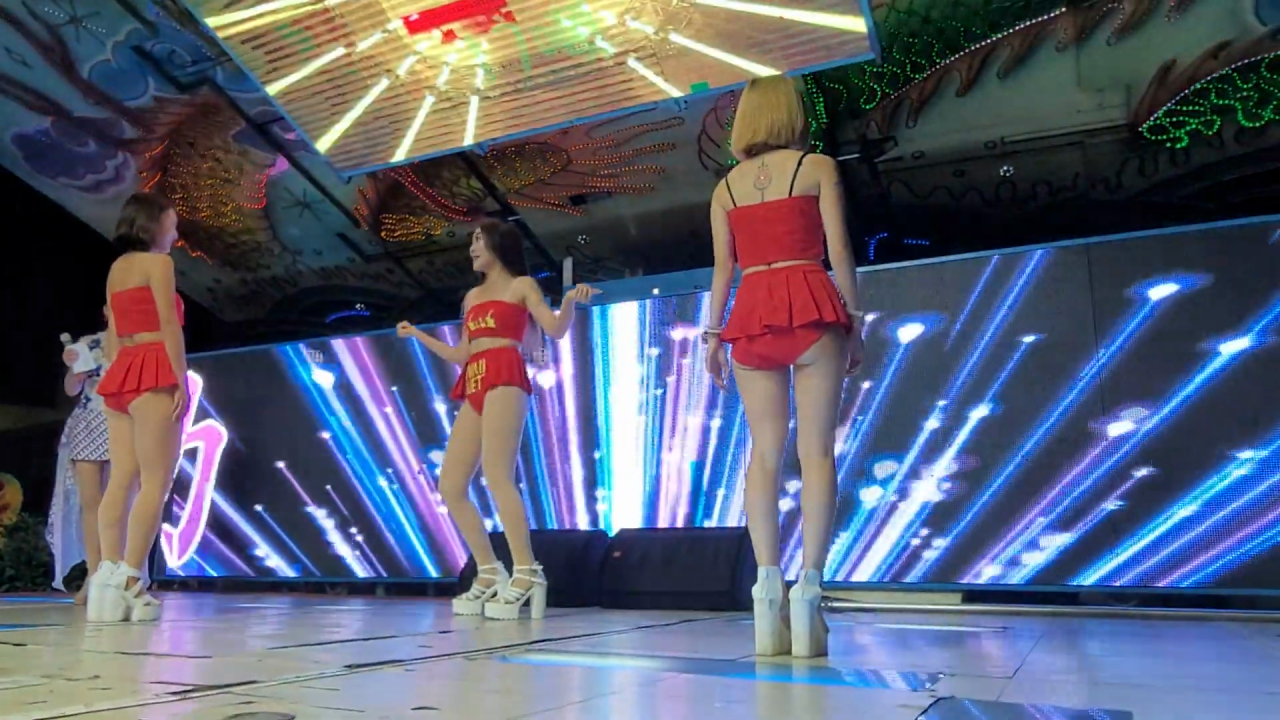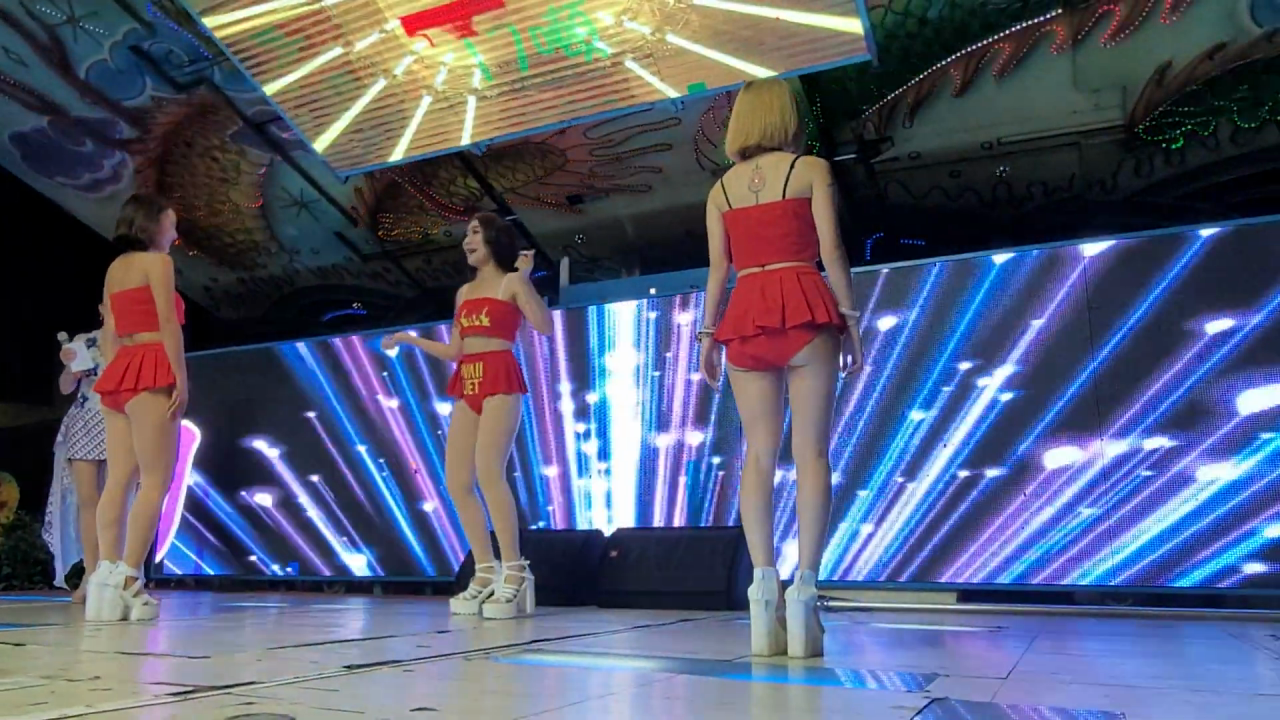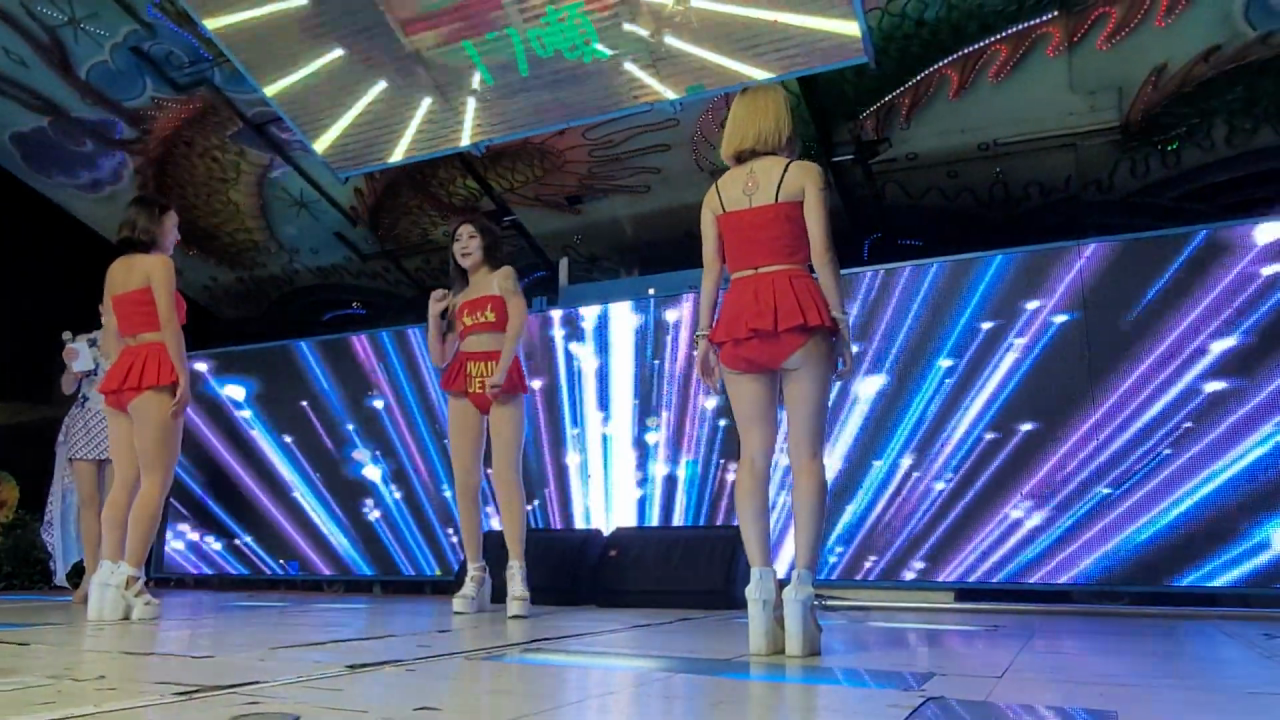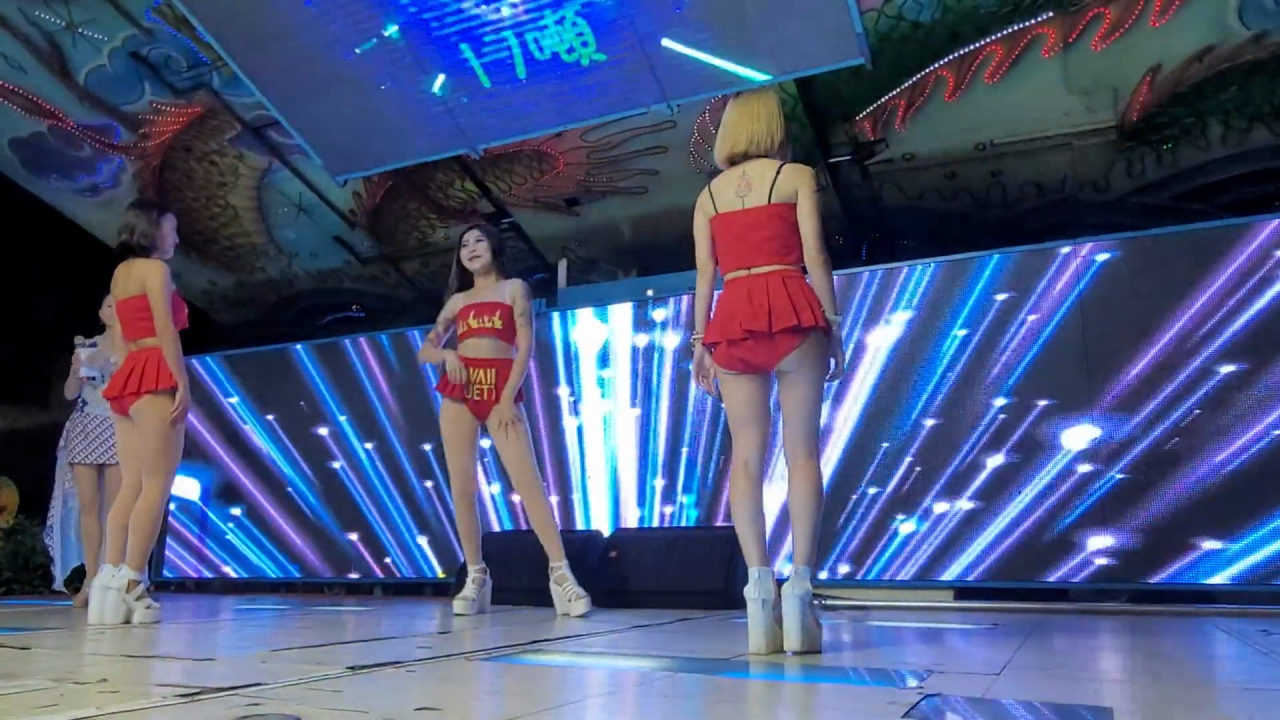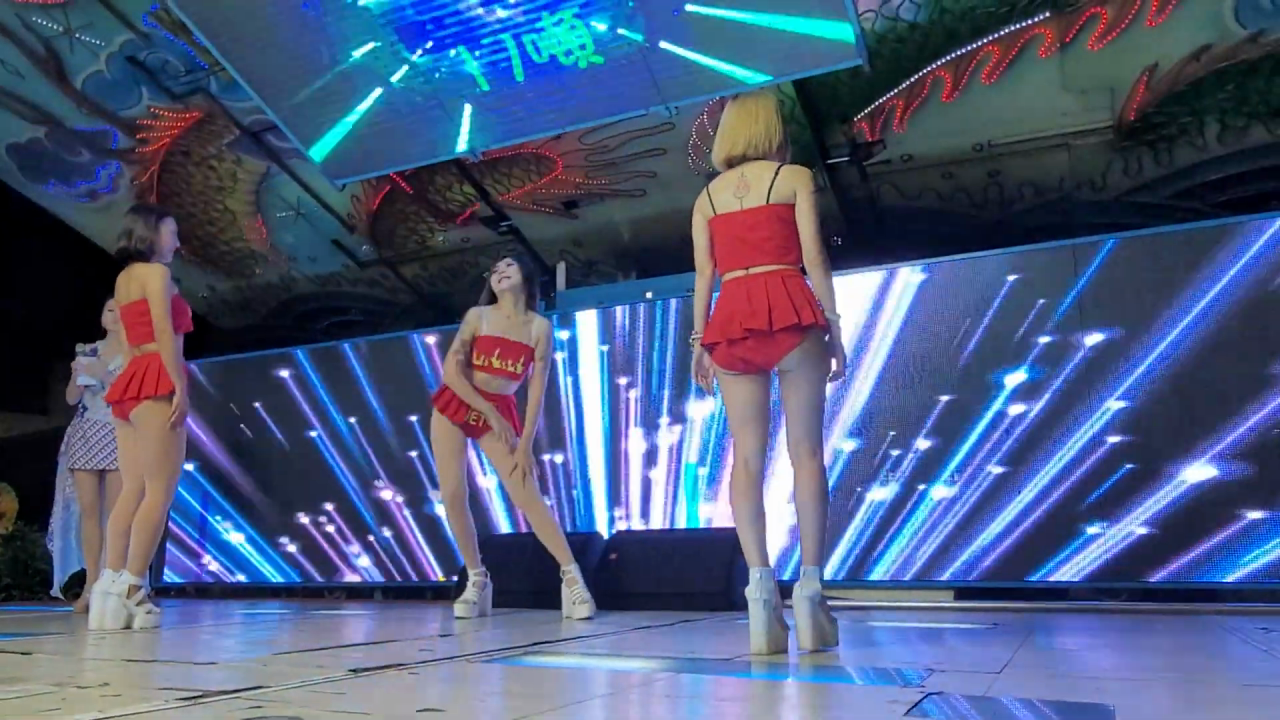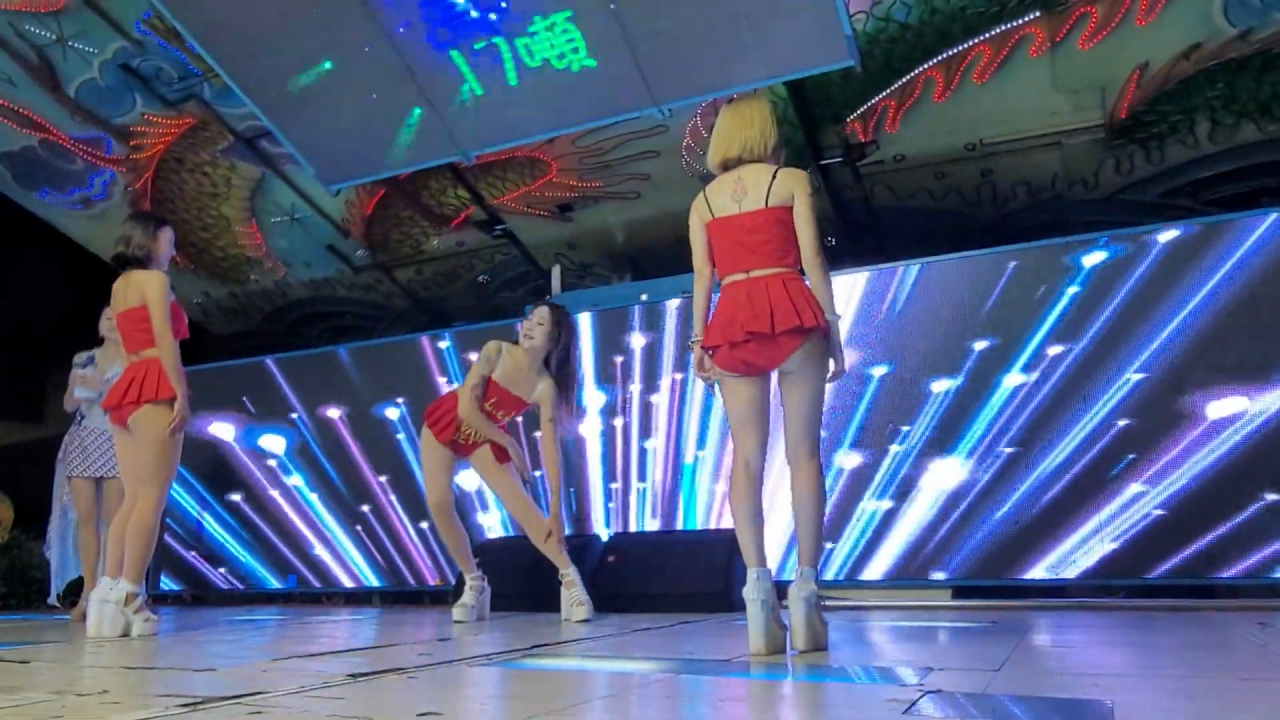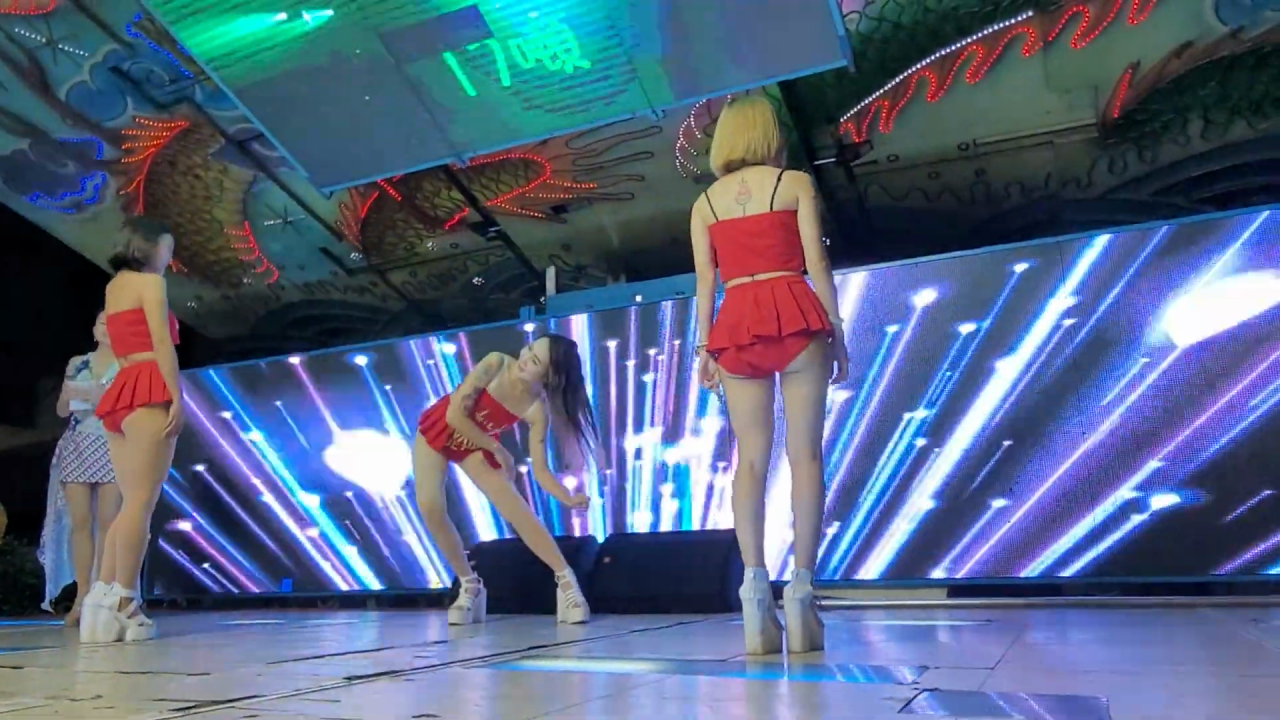
dt=0.3s
person 1, frame 1
left shoulder: (726, 185)
right shoulder: (819, 167)
left elbow: (723, 266)
right elbow: (840, 251)
left wrist: (714, 336)
right wrist: (854, 319)
left hip: (751, 315)
right hip: (810, 308)
left knee: (764, 453)
right knee: (815, 451)
left ankle: (769, 591)
right ankle: (808, 587)
person 1, frame 2
left shoulder: (721, 187)
right shoulder: (812, 169)
left elbow: (718, 267)
right elbow: (831, 251)
left wrist: (706, 334)
right wrist: (850, 320)
left hip: (746, 317)
right hip: (803, 311)
left knee: (758, 455)
right knee: (810, 453)
left ankle: (764, 590)
right ankle: (804, 589)
person 1, frame 3
left shoulder: (716, 191)
right shoulder: (805, 174)
left elbow: (711, 271)
right elbow: (822, 255)
left wrist: (704, 337)
right wrist: (841, 323)
left hip: (739, 319)
right hip: (796, 311)
left knee: (753, 456)
right knee: (805, 454)
left ankle: (762, 589)
right ankle: (800, 587)
person 1, frame 4
left shoulder: (709, 193)
right shoulder: (797, 176)
left elbow: (705, 273)
right elbow: (815, 258)
left wrist: (701, 340)
right wrist: (833, 325)
left hip: (732, 320)
right hip: (790, 312)
left knee: (747, 457)
right knee: (801, 453)
left ankle: (760, 590)
right ankle: (799, 581)
person 1, frame 5
left shoulder: (707, 195)
right shoulder: (795, 177)
left elbow: (704, 273)
right elbow: (814, 258)
left wrist: (699, 340)
right wrist: (833, 326)
left hip: (731, 319)
right hip: (788, 311)
left knee: (747, 456)
right knee: (805, 452)
left ankle: (761, 590)
right ankle: (809, 587)
person 1, frame 6
left shoulder: (703, 199)
right shoulder: (792, 180)
left elbow: (702, 276)
right elbow: (812, 259)
left wrist: (699, 341)
right wrist: (831, 327)
left hip: (732, 322)
right hip: (790, 314)
left knee: (747, 457)
right knee: (803, 454)
left ankle: (758, 590)
right ankle: (804, 587)
person 1, frame 7
left shoulder: (705, 202)
right shoulder: (796, 183)
left elbow: (705, 280)
right elbow: (817, 261)
left wrist: (705, 347)
right wrist: (836, 330)
left hip: (736, 326)
right hip: (794, 317)
left knee: (751, 458)
right knee: (804, 454)
left ankle: (756, 586)
right ankle: (800, 589)
person 2, frame 1
left shoulder: (117, 268)
right shoulder: (158, 262)
left elbow: (113, 333)
right elbow: (169, 325)
left wrist: (119, 374)
right wrist: (182, 380)
left hip: (121, 375)
right hip: (152, 373)
left knee: (122, 480)
right knee: (156, 481)
left ankle: (109, 577)
right ankle: (128, 581)
person 2, frame 2
left shoulder: (115, 268)
right shoulder: (158, 261)
left elbow: (110, 331)
right elbow: (168, 324)
left wrist: (117, 373)
right wrist: (181, 378)
left hip: (118, 376)
right hip: (150, 373)
left knee: (119, 480)
right knee: (156, 480)
left ankle: (108, 577)
right ankle: (126, 581)
person 2, frame 3
left shoulder: (115, 269)
right shoulder: (158, 263)
left elbow: (112, 330)
right elbow: (170, 323)
left wrist: (121, 369)
right wrist: (184, 377)
left hip: (121, 376)
right hip: (154, 373)
left knee: (126, 482)
right knee: (155, 481)
left ankle: (111, 576)
right ankle: (128, 581)
person 2, frame 4
left shoulder: (121, 272)
right shoulder: (155, 268)
left elbow: (121, 335)
right elbow: (165, 329)
left wrist: (129, 375)
right wrist: (183, 383)
left hip: (127, 380)
right hip: (155, 378)
left knee: (132, 485)
right knee: (156, 485)
left ankle: (111, 581)
right ankle: (129, 584)
person 2, frame 5
left shoulder: (125, 278)
right shoulder: (156, 273)
right elbow: (164, 333)
right wrist: (180, 387)
left hip: (131, 383)
right hip: (157, 383)
left knee: (133, 490)
right knee: (159, 490)
left ankle: (112, 584)
right ankle: (130, 591)
person 2, frame 6
left shoulder: (121, 285)
right shoulder: (154, 279)
right elbow: (164, 339)
right wrist: (181, 393)
left hip: (128, 390)
right hip: (154, 389)
left knee: (133, 498)
right knee: (152, 496)
left ankle: (109, 594)
right ankle: (127, 599)
person 2, frame 7
left shoulder: (114, 285)
right shoulder: (150, 281)
right elbow: (161, 342)
right wrist: (177, 396)
left hip: (120, 394)
right hip: (148, 393)
left knee: (131, 503)
right knee: (141, 502)
left ankle: (103, 597)
right ankle: (120, 605)
person 3, frame 1
left shoulder: (522, 286)
right shoulder: (472, 296)
left elbow: (556, 329)
left wrist: (569, 303)
right wrist: (418, 335)
left hip: (505, 380)
right hip: (472, 390)
left knee: (497, 476)
right knee: (451, 487)
left ankle: (527, 575)
right ankle: (491, 574)
person 3, frame 2
left shoulder: (511, 282)
right shoulder: (464, 292)
left elbow: (543, 325)
left wrist: (527, 280)
right wrist: (410, 339)
left hip: (501, 382)
right hip: (465, 385)
left knee: (488, 473)
right knee: (456, 481)
left ankle: (515, 572)
right ankle: (487, 572)
person 3, frame 3
left shoulder: (504, 275)
right shoulder: (455, 298)
left elbow: (520, 318)
right elbow: (439, 358)
left wrist: (503, 367)
right wrist: (434, 314)
left hip: (504, 383)
right hip: (462, 385)
left knee: (505, 474)
right knee: (465, 481)
left ankle: (516, 574)
right ankle: (475, 573)
person 3, frame 4
left shoulder: (514, 288)
right shoulder: (457, 300)
left elbow: (525, 347)
right elbow: (424, 351)
left wrist: (508, 398)
right wrist: (445, 354)
left hip: (503, 391)
right hip: (458, 391)
left knee: (527, 481)
right knee: (461, 486)
left ankle: (560, 572)
right ankle: (475, 575)
person 3, frame 5
left shoulder: (539, 327)
right shoulder: (478, 316)
left elbow: (538, 392)
right elbow: (450, 371)
left wrist: (526, 445)
right wrist: (489, 413)
left hip: (500, 413)
right hip: (453, 408)
left knee: (528, 494)
right knee: (453, 494)
left ankle: (571, 576)
right ankle: (476, 579)
person 3, frame 6
left shoulder: (545, 386)
right shoulder: (495, 351)
left elbow: (550, 450)
right elbow: (466, 407)
left wrist: (556, 512)
right wrist: (510, 443)
left hip: (485, 437)
right hip: (445, 423)
left knee: (522, 506)
right knee: (439, 503)
left ankle: (570, 578)
right ankle: (474, 583)
person 3, frame 7
left shoulder: (538, 409)
right shoulder: (495, 363)
left elbow: (540, 468)
right elbow: (455, 414)
left wrist: (567, 498)
right wrist: (497, 448)
left hip: (477, 444)
right hip: (438, 429)
left knee: (517, 511)
right knee: (430, 507)
left ankle: (566, 581)
right ankle: (470, 587)
person 4, frame 1
right shoulder: (86, 343)
right elbow: (71, 389)
right wrist: (71, 366)
right hip: (86, 427)
right knee: (88, 501)
right ankle: (92, 575)
person 4, frame 2
right shoulder: (82, 342)
right elbow: (66, 387)
right wrist: (69, 366)
right hip: (83, 426)
right knee: (86, 500)
right ankle: (89, 574)
person 4, frame 3
right shoulder: (83, 341)
right elbow: (67, 387)
right wrist: (70, 365)
right hip: (84, 425)
right knee: (87, 499)
right ankle: (89, 574)
person 4, frame 4
right shoulder: (85, 346)
right elbow: (70, 393)
left wrist: (107, 366)
right wrist: (77, 370)
left hip: (119, 428)
right hip: (85, 429)
left knee: (116, 504)
right knee: (87, 504)
right ankle: (91, 578)
person 4, frame 5
right shoulder: (86, 351)
right elbow: (71, 398)
left wrist: (105, 376)
right wrist: (78, 376)
left hip: (119, 434)
right hip: (85, 434)
right knee: (87, 509)
right ankle: (91, 584)
person 4, frame 6
right shoulder: (82, 359)
right elbow: (69, 405)
left wrist: (103, 387)
right wrist: (75, 385)
left hip: (116, 441)
right hip: (82, 442)
left knee: (113, 517)
right knee: (84, 516)
right ankle: (88, 591)
person 4, frame 7
right shoulder: (76, 363)
right elbow: (61, 409)
left wrist: (99, 396)
right wrist: (70, 395)
left hip: (111, 446)
right hip: (76, 447)
left knee: (107, 522)
right knee: (78, 521)
right ankle: (81, 597)
